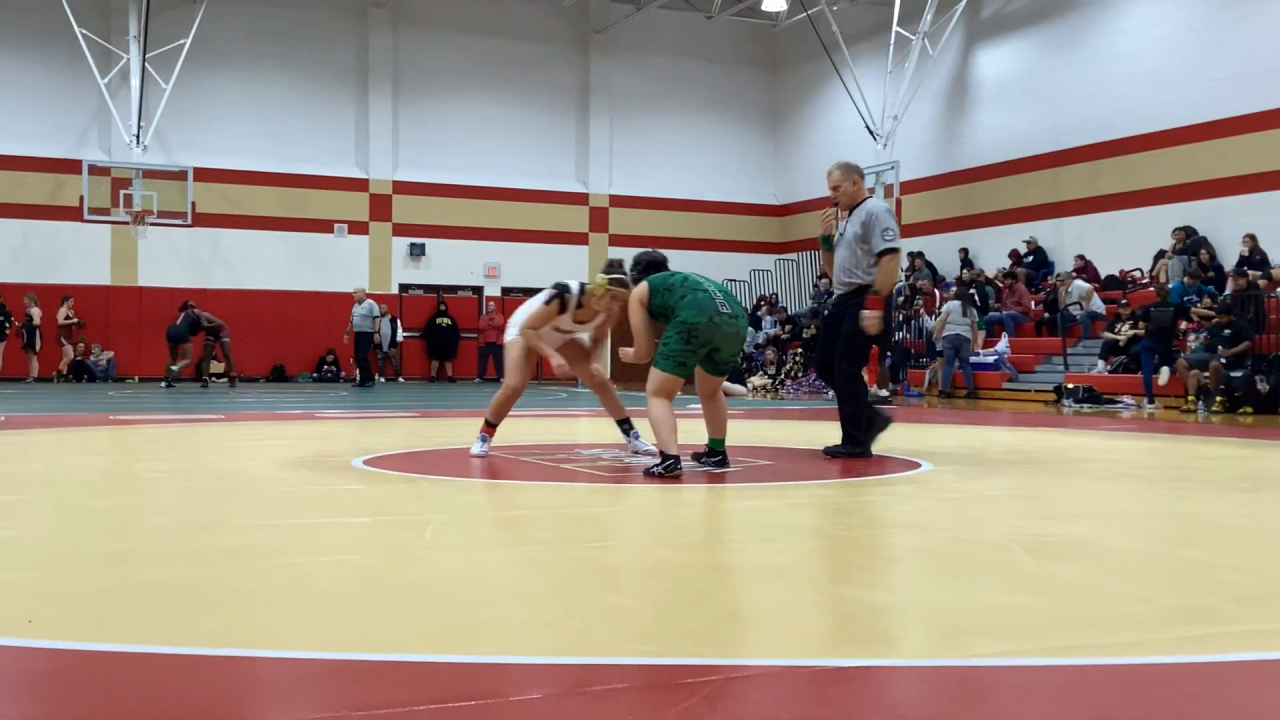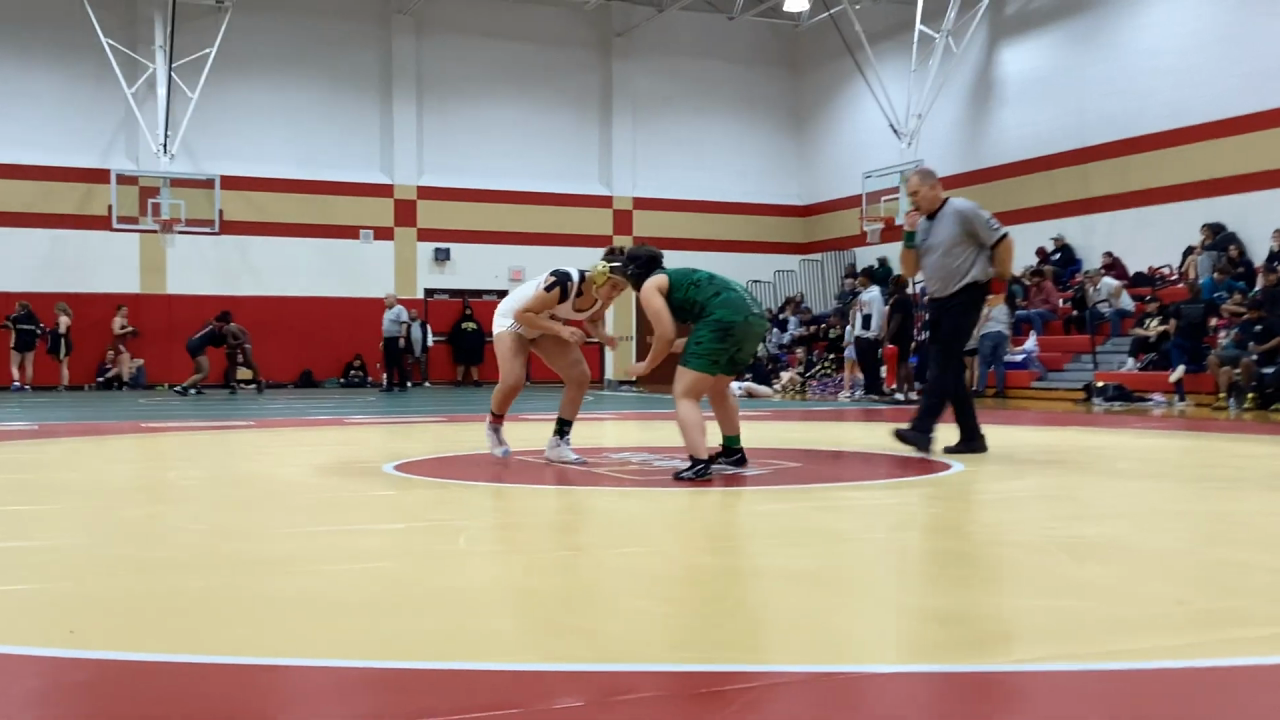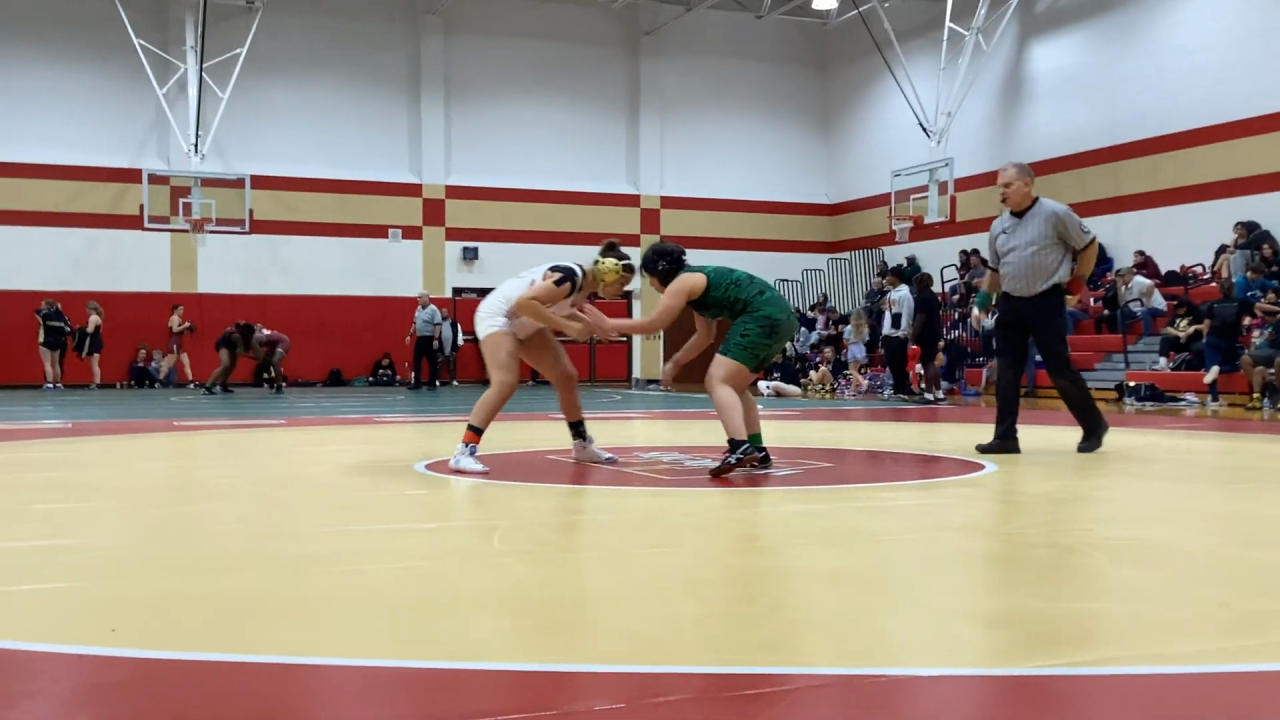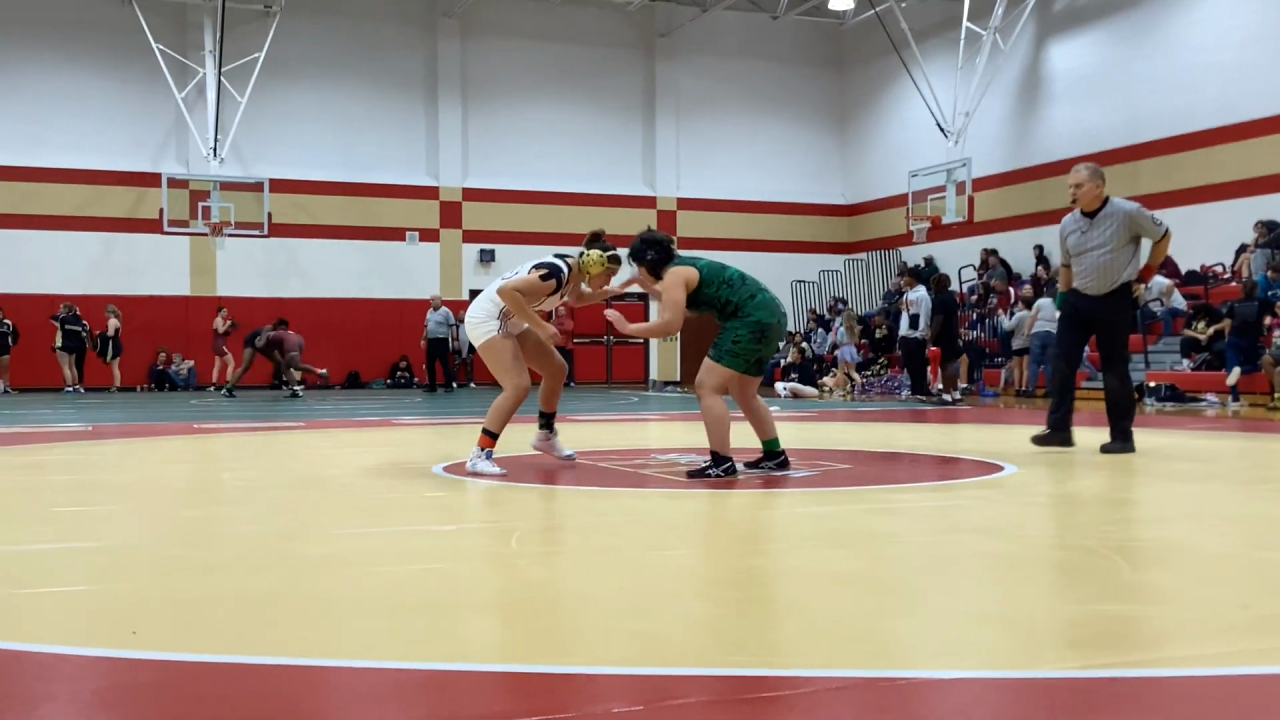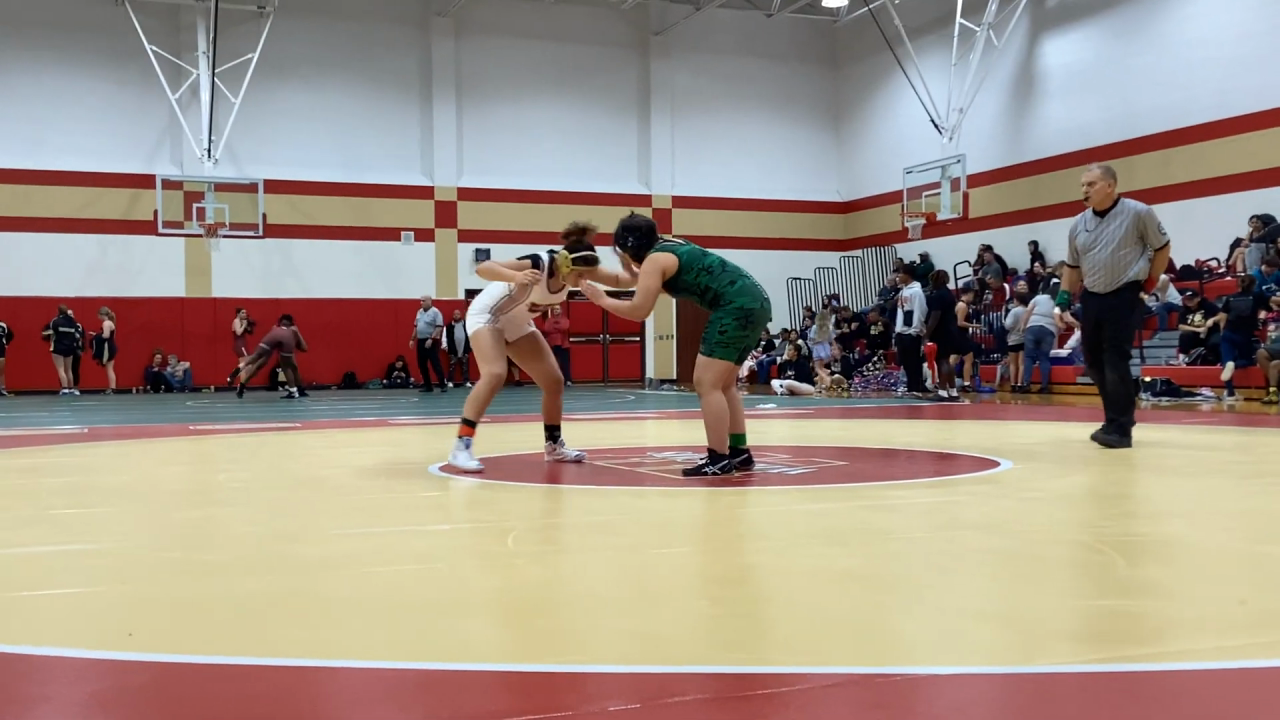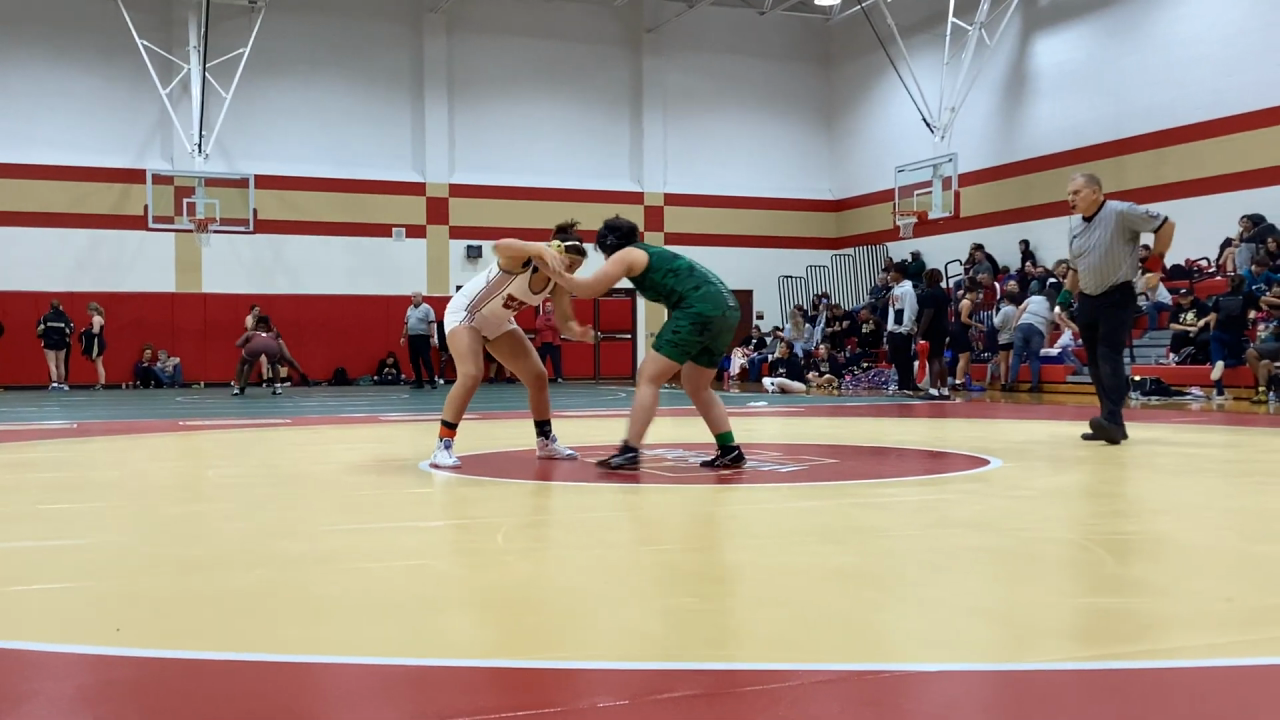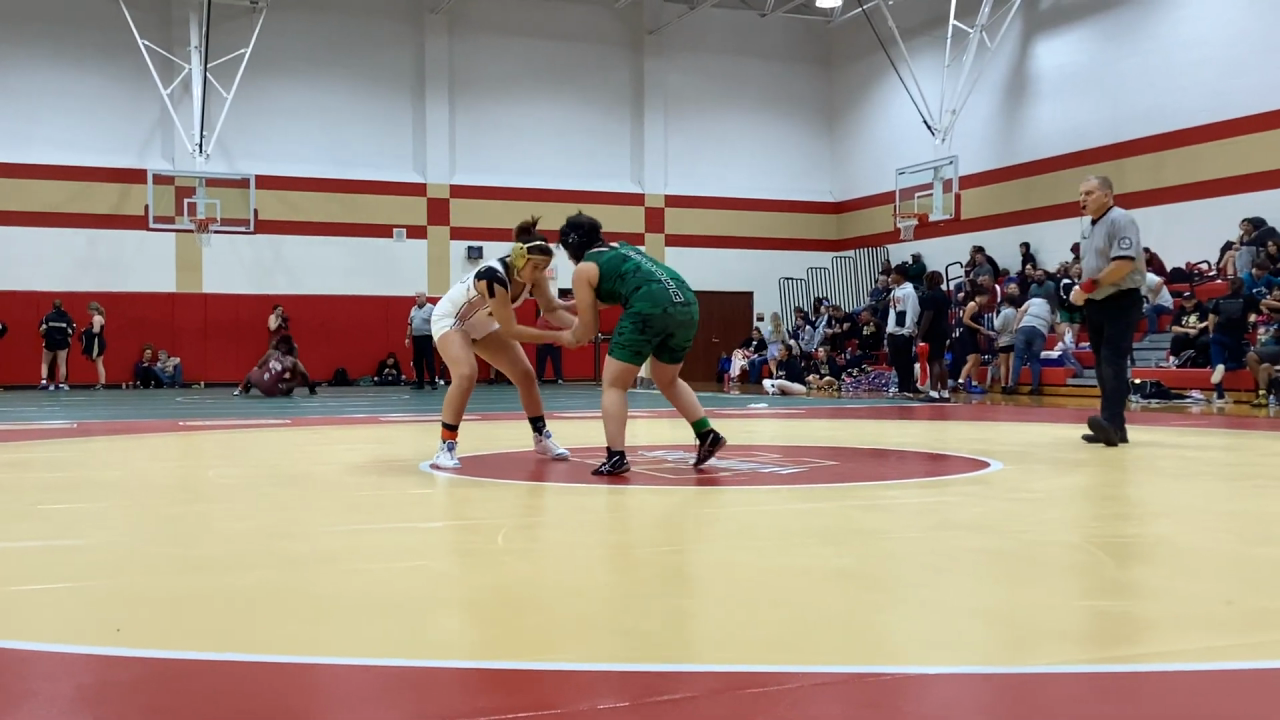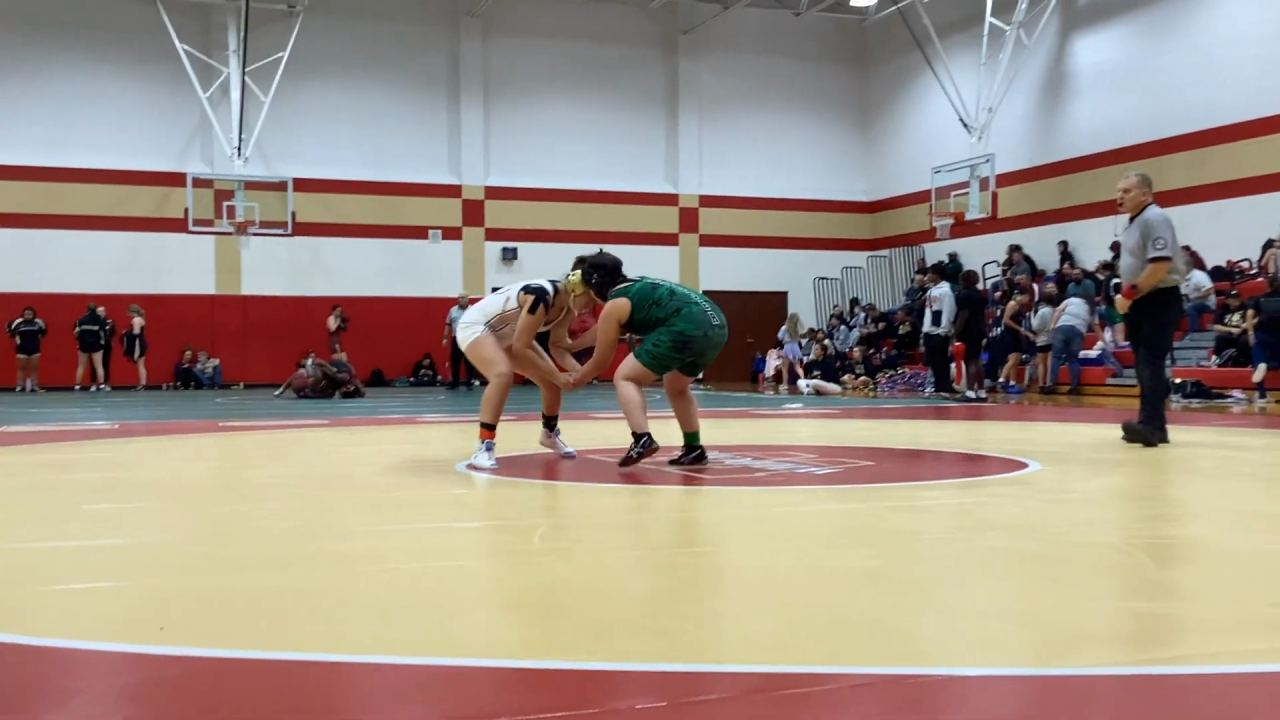
dt=0.4s
person 1, frame 1
left shoulder: (876, 212)
right shoulder: (845, 220)
left elbow: (890, 259)
right elbow: (830, 268)
left wrist: (875, 303)
right wrist: (825, 238)
left hip: (864, 301)
right hip: (844, 301)
left knee: (847, 370)
right knee: (826, 365)
left ankle: (855, 441)
right ankle: (869, 418)
person 1, frame 2
left shoulder: (964, 211)
right shoulder: (920, 225)
left elbow: (1003, 243)
right elbow: (909, 272)
left wrist: (999, 285)
right wrist: (909, 235)
left hip: (964, 298)
right hip: (938, 302)
left knee: (942, 365)
right knee: (950, 370)
left ankle: (922, 429)
right ankle: (971, 437)
person 1, frame 3
left shoulder: (1055, 213)
right shoulder: (998, 225)
left elbow: (1089, 246)
right elbow: (994, 270)
left wrist: (1077, 284)
right wrist: (983, 298)
left hip: (1046, 301)
right hip: (1010, 303)
left knee: (1058, 368)
right knee: (1007, 371)
left ankle: (1094, 425)
right ankle: (1005, 436)
person 1, frame 4
left shoulder: (1128, 212)
right shoulder: (1068, 223)
left elbow: (1163, 236)
left wrist: (1146, 274)
right wrist: (1061, 300)
left hip: (1115, 300)
right hip: (1078, 300)
left knee: (1114, 369)
right knee: (1063, 362)
left ankle: (1121, 436)
right ankle: (1059, 428)
person 1, frame 5
left shoulder: (1138, 213)
right shoulder: (1079, 224)
left elbow: (1162, 248)
right elbow: (1072, 267)
left wrist: (1149, 284)
right wrist: (1063, 299)
left hip: (1124, 297)
right hip: (1091, 298)
left knee: (1115, 363)
right knee: (1094, 363)
left ankle: (1120, 428)
right ankle: (1119, 416)
person 1, frame 6
left shoulder: (1121, 212)
right shoulder: (1075, 228)
left elbow: (1166, 226)
left wrist: (1154, 263)
right wrist: (1064, 298)
left hip: (1117, 297)
right hip: (1087, 300)
left knee: (1109, 357)
right knee: (1095, 363)
left ankle: (1112, 420)
right ankle: (1112, 422)
person 1, frame 7
left shoulder: (1119, 220)
right shoulder: (1089, 227)
left elbow: (1125, 263)
left wrist: (1086, 287)
right wrist: (1081, 291)
left hip: (1121, 302)
right hip: (1095, 304)
left knee: (1112, 362)
right knee: (1103, 365)
left ankle: (1110, 421)
right ankle: (1114, 426)
person 1, frame 8
left shoulder: (1154, 219)
right shoulder: (1131, 224)
left elbow: (1161, 264)
left wrist: (1128, 292)
right wrist: (1128, 296)
left hip: (1160, 301)
right hip: (1138, 303)
left knee: (1151, 363)
right knee: (1144, 366)
left ankle: (1149, 424)
right ankle: (1155, 426)
person 2, frame 1
left shoulder: (639, 292)
right shoulder: (683, 282)
left elbow: (644, 352)
left wrist: (631, 356)
left hip: (696, 319)
right hip: (735, 318)
left knee: (657, 394)
right knee: (709, 391)
left ankle: (671, 460)
right ankle: (716, 453)
person 2, frame 2
left shoulder: (649, 287)
right shoulder: (681, 280)
left elbow: (666, 334)
left wrist: (646, 366)
left hip: (724, 318)
right hip: (753, 317)
left knee: (685, 394)
right knee: (716, 387)
left ankle: (700, 464)
right ankle: (733, 451)
person 2, frame 3
left shoulder: (683, 283)
right shoulder: (697, 281)
left elbow: (651, 325)
right elbow: (705, 335)
left wrist: (607, 324)
right wrist: (675, 363)
left hip: (764, 316)
right hip: (780, 317)
left knee: (718, 382)
right knee: (734, 385)
left ankle: (741, 448)
right ankle: (756, 452)
person 2, frame 4
left shoulder: (673, 275)
right shoulder: (689, 268)
left elbow: (670, 325)
right elbow: (687, 307)
left wrist: (628, 328)
right wrist: (651, 289)
left hip: (754, 320)
right hip: (770, 317)
left knee: (707, 387)
right knee: (744, 394)
left ankle: (723, 462)
right ankle: (775, 455)
person 2, frame 5
left shoulder: (654, 260)
right shoulder: (672, 246)
left elbow: (639, 310)
right elbow: (656, 287)
left wrist: (602, 299)
right wrist: (632, 272)
left hip: (736, 306)
right hip: (754, 303)
left knee: (706, 384)
right knee: (723, 384)
left ankle: (719, 459)
right ankle: (739, 452)
person 2, frame 6
left shoulder: (626, 256)
right shoulder: (654, 256)
left elbow: (588, 289)
left wrist: (560, 276)
left hip: (701, 310)
right hip: (726, 309)
left knee: (647, 378)
right knee: (697, 387)
left ankle: (630, 451)
right ankle: (730, 450)
person 2, frame 7
left shoulder: (583, 269)
right shoulder: (621, 248)
left elbow: (588, 328)
left wrist: (573, 338)
left hip: (649, 308)
right hip: (686, 304)
left knee: (613, 384)
right knee: (667, 380)
left ankle: (616, 457)
right ankle: (707, 434)
person 2, frame 8
left shoulder: (613, 307)
right shoulder: (639, 283)
left elbow: (600, 362)
left wrist: (575, 378)
left hip: (686, 329)
right hip: (716, 326)
left knee: (624, 378)
right knee: (676, 387)
left ankle: (643, 439)
right ankle: (693, 449)
person 3, frame 1
left shoulder: (609, 311)
right shoulder: (564, 295)
left elbow: (597, 339)
right elbow: (526, 330)
left wrist: (590, 363)
right wrist: (553, 356)
left hip: (564, 336)
right hip: (526, 329)
left knee: (600, 381)
right knee: (514, 385)
left ankle: (632, 437)
right ankle: (484, 437)
person 3, frame 2
left shoulder: (603, 297)
right shoulder: (564, 282)
left elbow: (594, 320)
right elbow: (522, 314)
left wrist: (602, 335)
right wrist: (561, 330)
left hip: (548, 325)
right hip: (513, 317)
left knee: (580, 376)
right knee: (513, 380)
left ankle: (558, 443)
right ankle: (495, 425)
person 3, frame 3
left shoulder: (587, 285)
right shoulder: (570, 278)
right elbow: (524, 302)
left wrist: (589, 324)
right wrist: (564, 324)
left hip: (527, 323)
right hip: (498, 315)
left knee: (566, 376)
right knee: (505, 383)
left ankle: (582, 445)
right ankle: (464, 452)
person 3, frame 4
left shoulder: (571, 272)
right shoulder: (556, 274)
left elbow: (576, 298)
right elbow: (505, 290)
left wrist: (613, 291)
right wrist: (540, 325)
left hip: (510, 321)
right hip: (487, 319)
left knee: (557, 370)
right knee: (518, 387)
left ankle: (545, 436)
right ankle: (479, 456)
person 3, frame 5
left shoulder: (573, 267)
right shoulder: (539, 265)
left elbow: (618, 281)
right elbow: (483, 268)
right wrist: (515, 276)
left hip: (517, 324)
right hip: (486, 315)
left knee: (554, 381)
right knee: (494, 375)
left ankle: (554, 446)
right ankle: (461, 447)
person 3, frame 6
left shoulder: (558, 280)
right shoulder: (522, 260)
left elbow: (565, 322)
right elbow: (500, 246)
left wrist: (580, 332)
right wrist: (544, 251)
left hip: (498, 322)
right hip: (465, 314)
left knee: (537, 376)
right knee: (471, 376)
left ankle: (546, 442)
right ankle: (443, 446)
person 3, frame 7
left shoulder: (532, 273)
right shoulder: (493, 276)
left elbow: (551, 308)
right elbow: (511, 330)
left wrist: (577, 323)
right wrist: (558, 336)
left hip: (483, 325)
right hip: (450, 320)
left knee: (525, 374)
right knee: (466, 375)
left ankle: (542, 439)
right ankle: (445, 447)
person 3, frame 8
left shoulder: (568, 306)
right shoulder: (540, 296)
left elbow: (558, 347)
right elbow: (521, 348)
left wrist: (578, 371)
right wrist: (556, 376)
left hip: (506, 335)
right hip: (475, 327)
left knee: (553, 380)
right knee: (503, 374)
left ankle: (550, 434)
right ankle: (483, 449)
